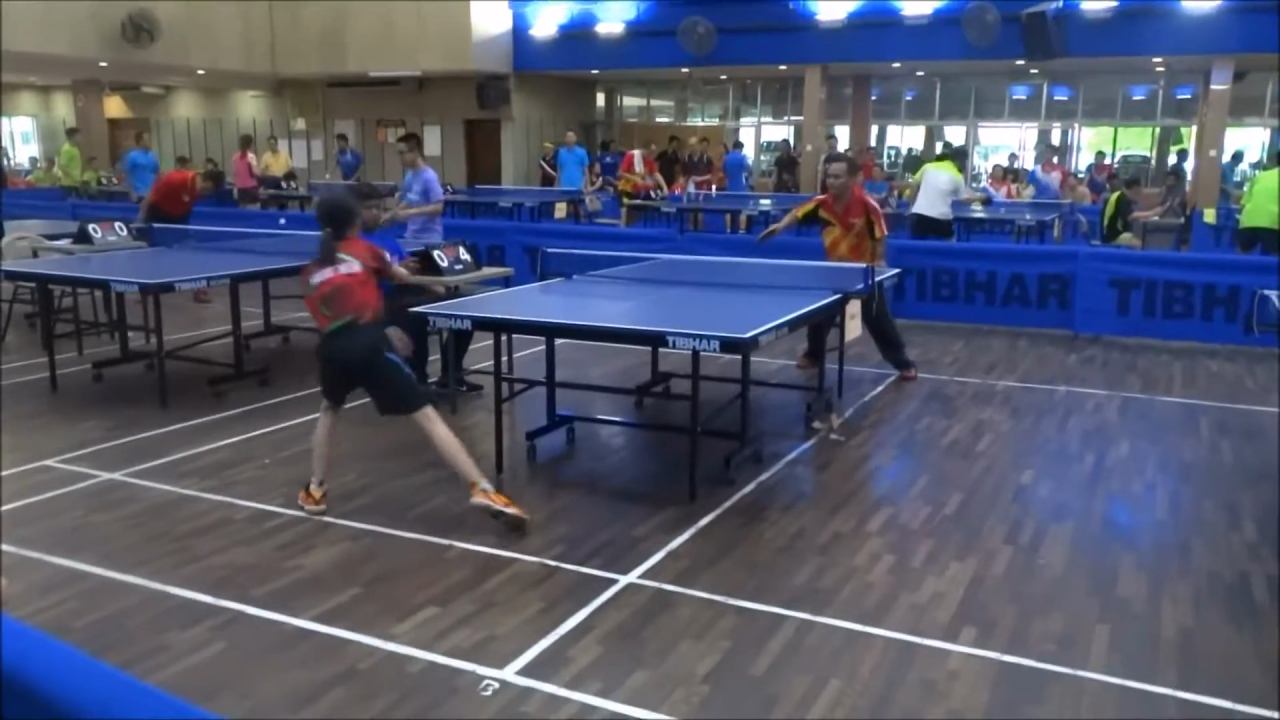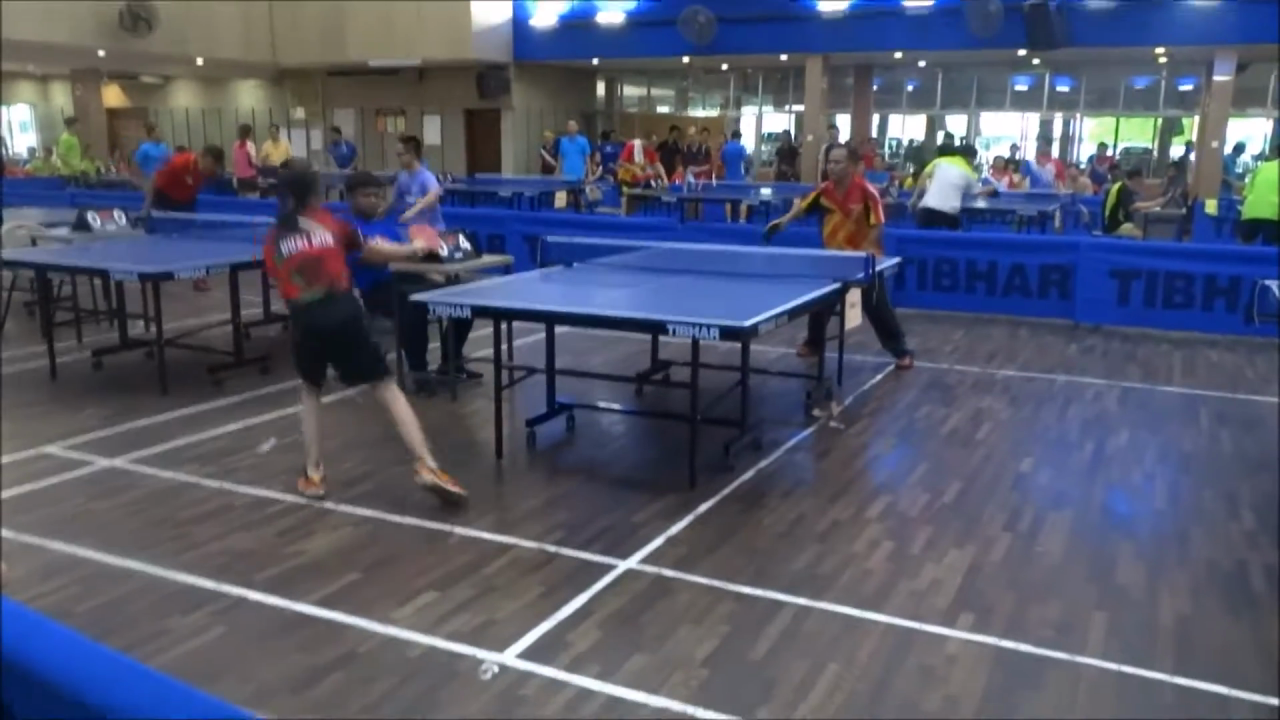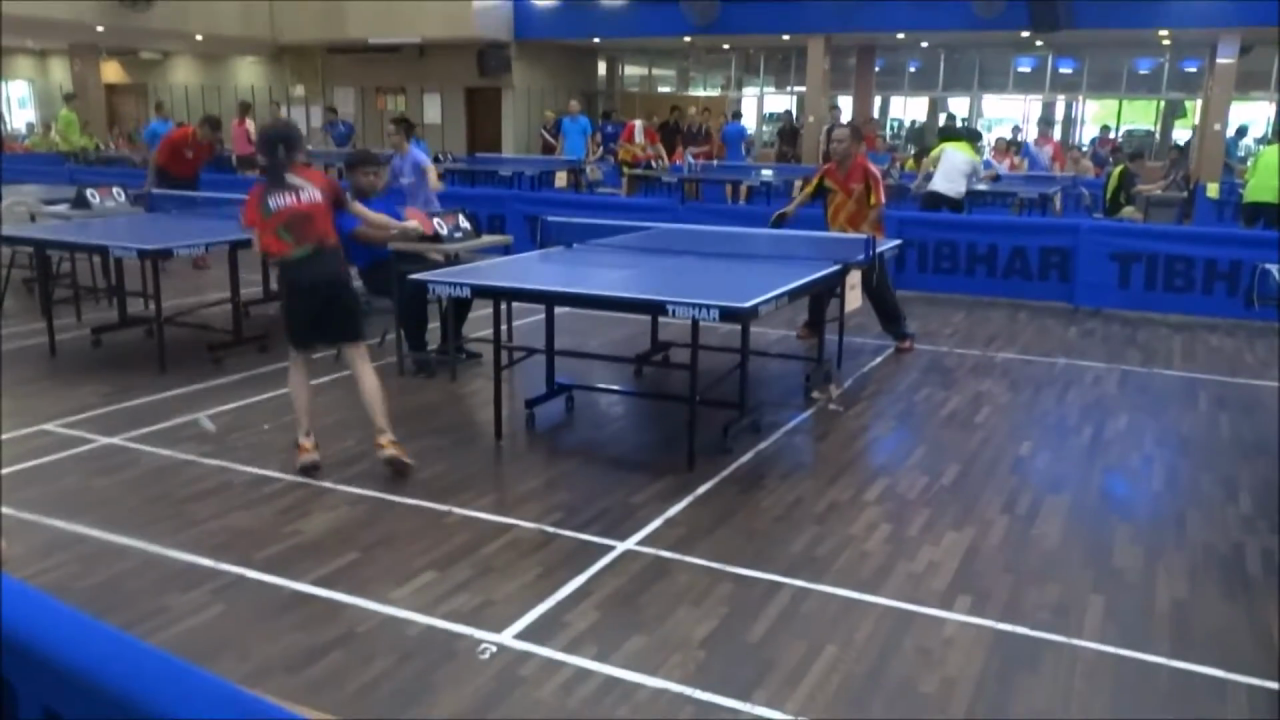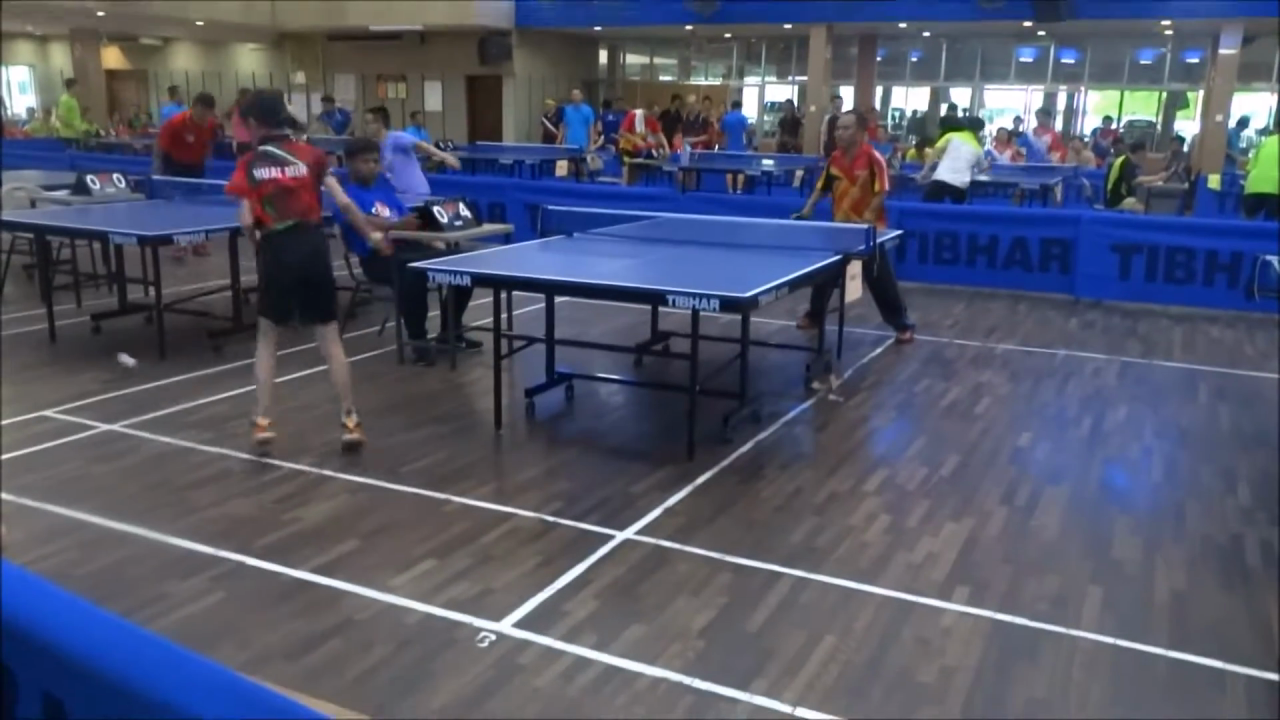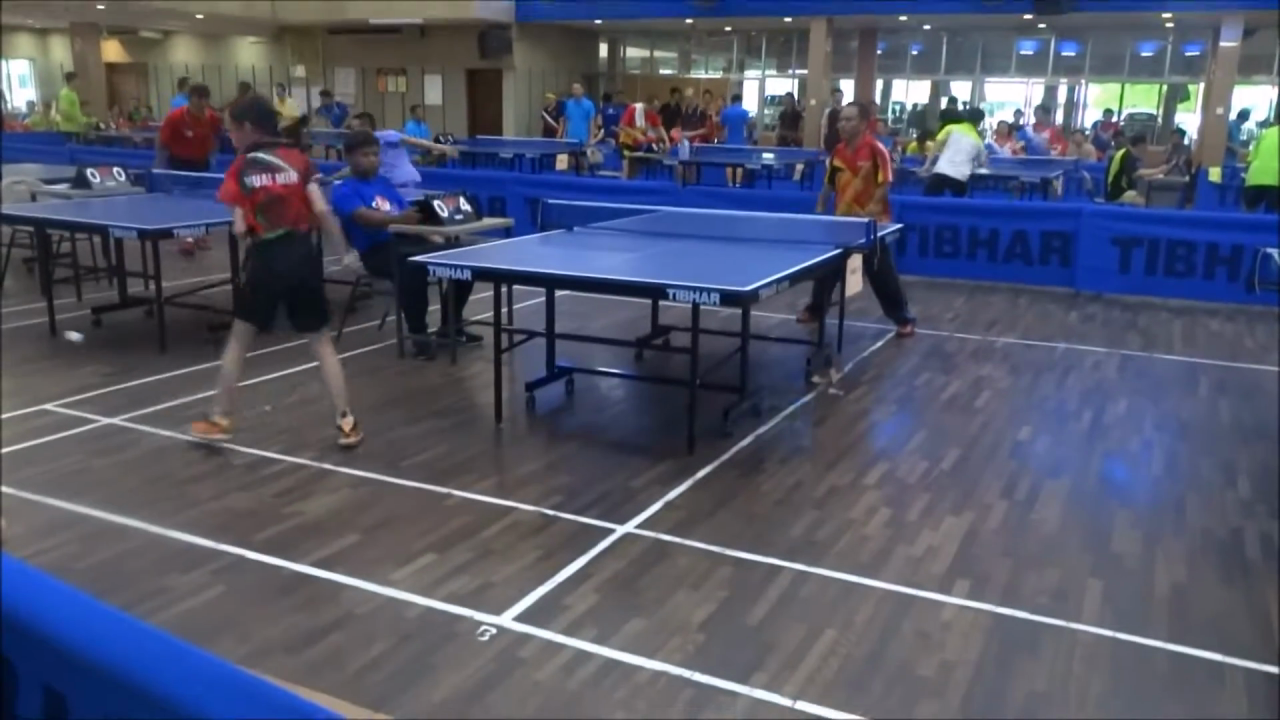
dt=0.1s
person 1, frame 1
left shoulder: (311, 271)
right shoulder: (365, 251)
left elbow: (322, 317)
right elbow: (404, 277)
left hip: (334, 348)
right hip: (369, 343)
left knee: (329, 411)
right knee: (428, 419)
left ankle: (314, 491)
right ankle: (484, 490)
person 1, frame 2
left shoulder: (274, 240)
right shoulder: (333, 224)
left elbow: (285, 290)
right elbow: (380, 252)
right wrist: (418, 248)
left hip: (306, 320)
right hip: (344, 314)
left knee: (310, 393)
right knee: (388, 392)
left ankle: (313, 475)
right ankle: (428, 468)
person 1, frame 3
left shoulder: (259, 194)
right shoulder: (321, 180)
left elbow: (262, 249)
right elbow: (366, 217)
right wrist: (406, 226)
left hip: (296, 278)
right hip: (331, 271)
left knee: (298, 362)
right knee: (358, 357)
left ankle: (306, 444)
right ankle: (386, 440)
person 1, frame 4
left shoulder: (248, 164)
right shoulder: (310, 155)
left elbow: (247, 221)
right elbow: (343, 202)
right wrist: (371, 234)
left hip: (277, 252)
right hip: (313, 246)
left knee: (267, 337)
right knee: (329, 338)
left ankle: (262, 421)
right ankle: (349, 420)
person 1, frame 5
left shoulder: (238, 169)
right shoulder: (298, 160)
left elbow: (240, 227)
right elbow: (322, 210)
left wrist: (255, 227)
left hip: (266, 258)
right hip: (304, 254)
left knee: (239, 339)
right knee: (322, 342)
left ankle: (218, 420)
right ankle: (346, 423)
person 2, frame 1
left shoulder: (866, 204)
right shoulder: (822, 203)
left elbow: (879, 237)
right elbow: (798, 214)
left wrist: (877, 264)
right wrist: (781, 225)
left knee: (878, 318)
left ankle: (903, 363)
right ankle: (814, 355)
person 2, frame 2
left shoulder: (866, 191)
right shoulder: (824, 190)
left elbow: (877, 225)
right elbow: (803, 207)
left wrist: (868, 250)
right wrist: (786, 219)
left knee: (877, 306)
left ankle: (901, 351)
right ankle: (814, 343)
person 2, frame 3
left shoulder: (868, 171)
right shoulder: (827, 171)
left elbow: (877, 206)
right elbow: (809, 192)
left wrist: (865, 231)
right wrist: (792, 208)
left knee: (878, 288)
left ankle: (901, 334)
right ankle: (814, 325)
person 2, frame 4
left shoulder: (872, 158)
right shoulder: (834, 159)
left elbow: (881, 193)
right elbow: (822, 188)
left wrist: (866, 218)
right wrist: (808, 208)
left knee: (880, 279)
left ankle: (903, 325)
right ankle: (815, 315)
person 2, frame 5
left shoulder: (876, 149)
right shoulder: (838, 151)
left elbow: (885, 184)
left wrist: (872, 209)
right wrist: (820, 206)
left hip: (872, 222)
left knee: (881, 273)
left ankle: (903, 318)
right ankle: (815, 309)
person 3, frame 1
left shoulder: (386, 235)
right shoulder: (348, 242)
left elbow: (408, 267)
right elbow: (366, 269)
right wrist: (396, 269)
left hip: (403, 289)
right hip: (379, 300)
left knee: (454, 303)
right knee: (413, 315)
left ankle: (451, 373)
right ankle: (418, 378)
person 3, frame 2
left shoulder: (386, 224)
right elbow: (366, 256)
left hip: (407, 279)
right hip: (378, 290)
right knee: (413, 307)
left ankle: (451, 362)
right ankle: (418, 370)
person 3, frame 3
left shoulder: (386, 201)
right shoulder: (346, 209)
right elbow: (365, 235)
right wrist: (398, 236)
left hip: (407, 258)
right hip: (377, 269)
right knee: (413, 286)
left ankle: (451, 342)
right ankle: (417, 351)
person 3, frame 4
left shoulder: (385, 189)
right shoulder: (347, 195)
left elbow: (408, 222)
right elbow: (365, 223)
right wrist: (397, 224)
left hip: (408, 247)
right hip: (378, 257)
right knee: (413, 274)
left ankle: (451, 332)
right ankle: (417, 340)
person 3, frame 5
left shoulder: (385, 184)
right shoulder: (345, 190)
left elbow: (407, 214)
right elbow: (364, 218)
right wrist: (397, 218)
left hip: (408, 241)
right hip: (378, 250)
right knee: (414, 268)
left ankle: (451, 325)
right ankle: (418, 334)
